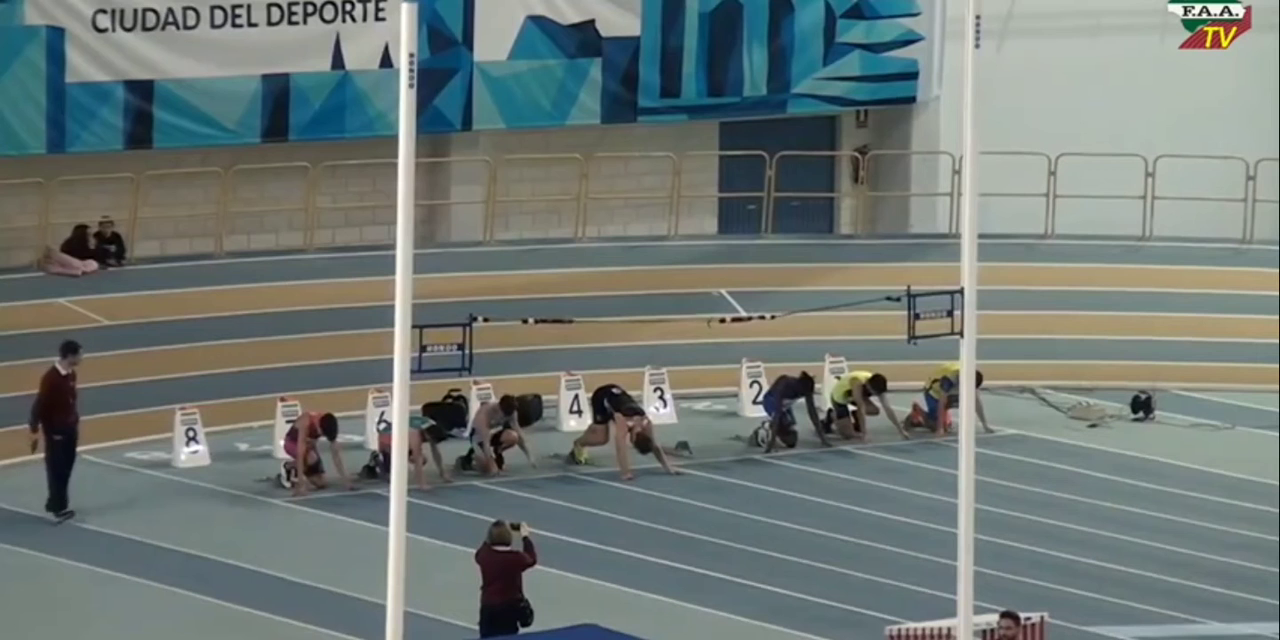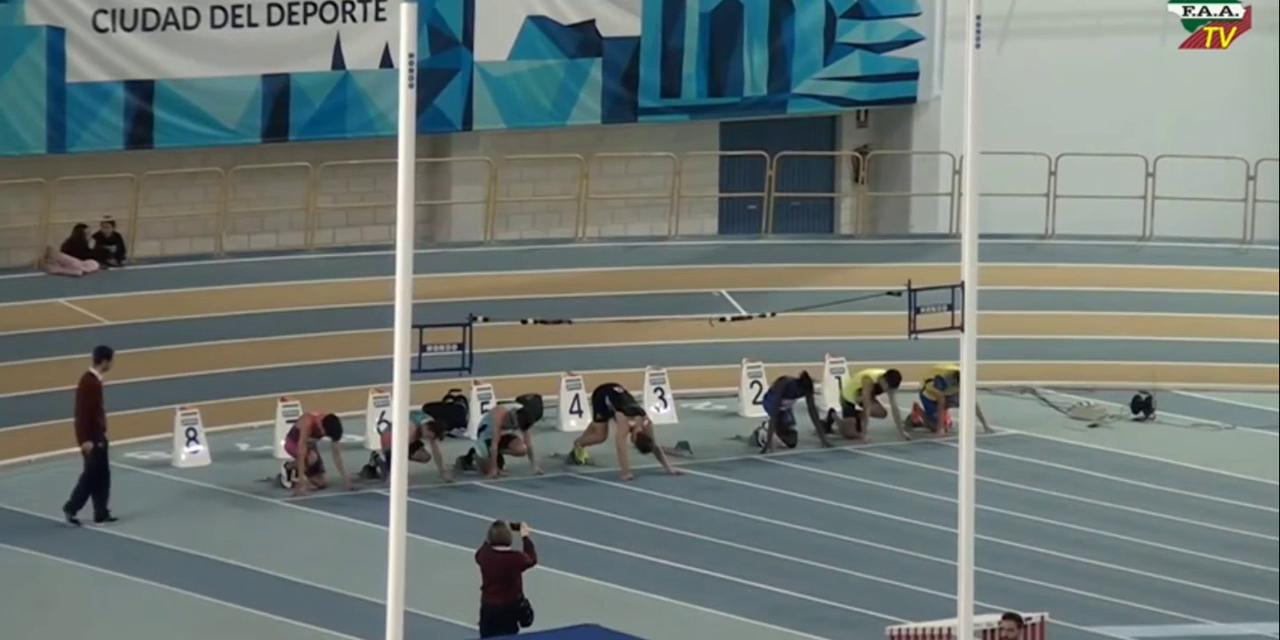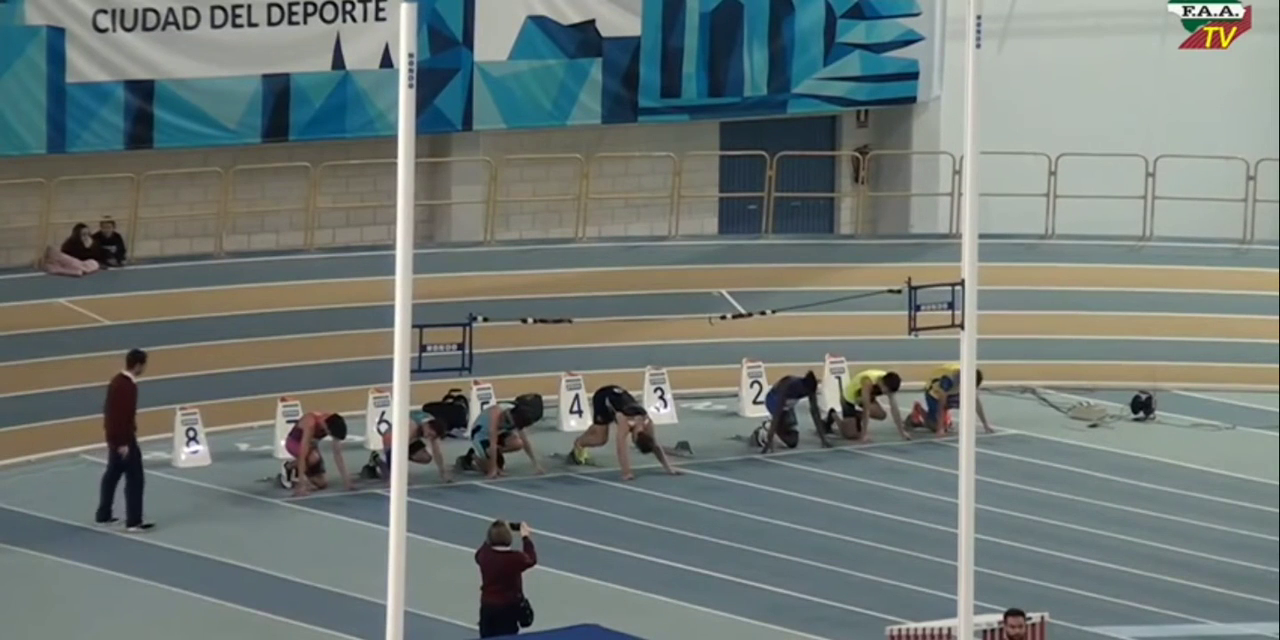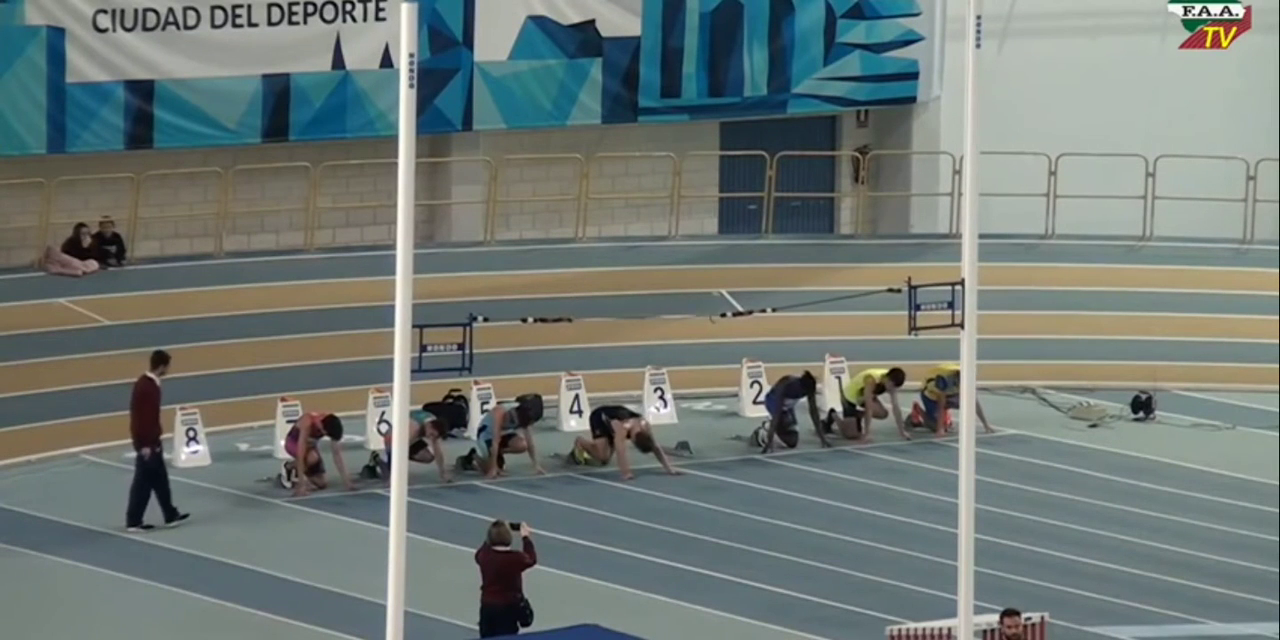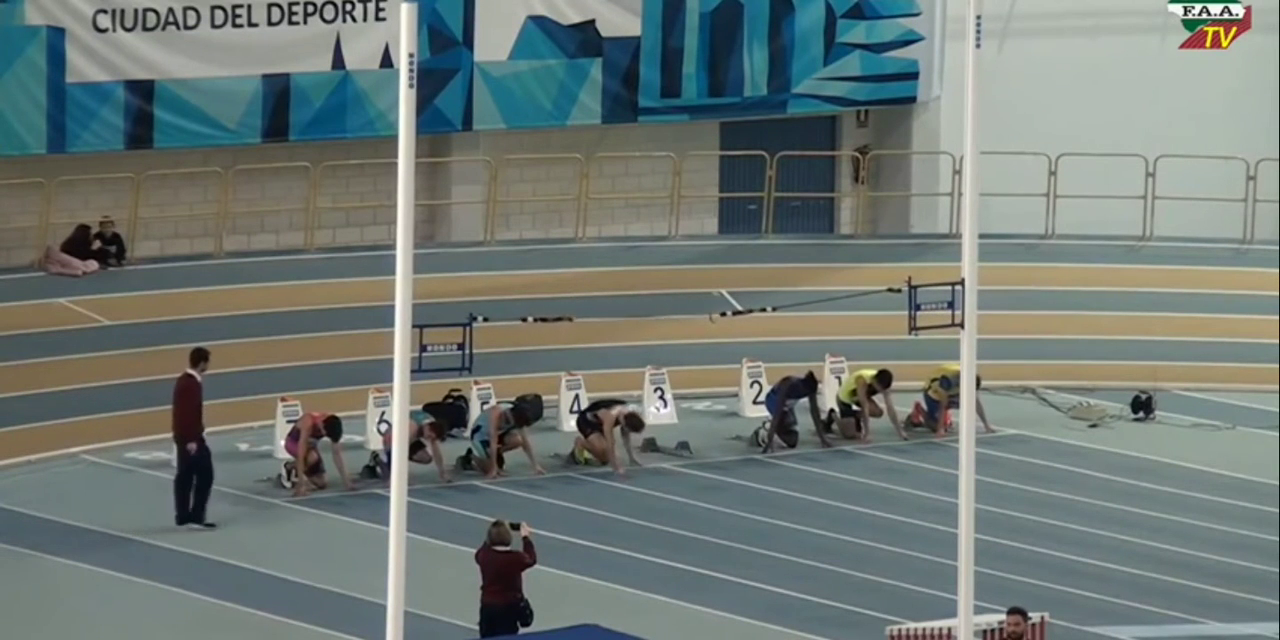
dt=0.7s
person 1, frame 1
left shoulder: (72, 375)
right shoulder: (50, 377)
right elbow: (39, 405)
left wrist: (76, 422)
right wrist: (34, 430)
left hip: (69, 428)
right hip: (55, 430)
left knee: (65, 468)
right knee: (57, 469)
left ankle: (54, 504)
right ankle: (58, 509)
person 1, frame 2
left shoulder: (94, 380)
right shoulder: (89, 382)
right elbow: (83, 413)
right wrist: (85, 440)
left hip: (97, 435)
right hip: (91, 437)
left knee: (101, 474)
right knee: (92, 475)
left ankle: (102, 514)
right ankle: (71, 509)
person 1, frame 3
left shoulder: (117, 381)
right shoulder: (128, 386)
right elbow: (124, 416)
right wrist: (123, 443)
left hip: (113, 436)
right hip: (123, 438)
left knee: (112, 475)
right knee: (135, 478)
left ankle: (103, 515)
right ankle: (134, 521)
person 1, frame 4
left shoulder: (144, 382)
right shoulder: (149, 387)
right elbow: (146, 417)
right wrist: (145, 444)
left hip: (148, 438)
right hip: (147, 441)
left knee: (159, 476)
right knee: (143, 480)
left ankle: (171, 515)
right ankle: (133, 522)
person 1, frame 5
left shoulder: (183, 380)
right shoulder: (192, 384)
right elbow: (189, 414)
right wrist: (191, 440)
left hip: (182, 435)
right hip: (191, 438)
left knee: (184, 476)
right knee: (205, 475)
left ankle: (182, 517)
right ankle: (196, 517)
